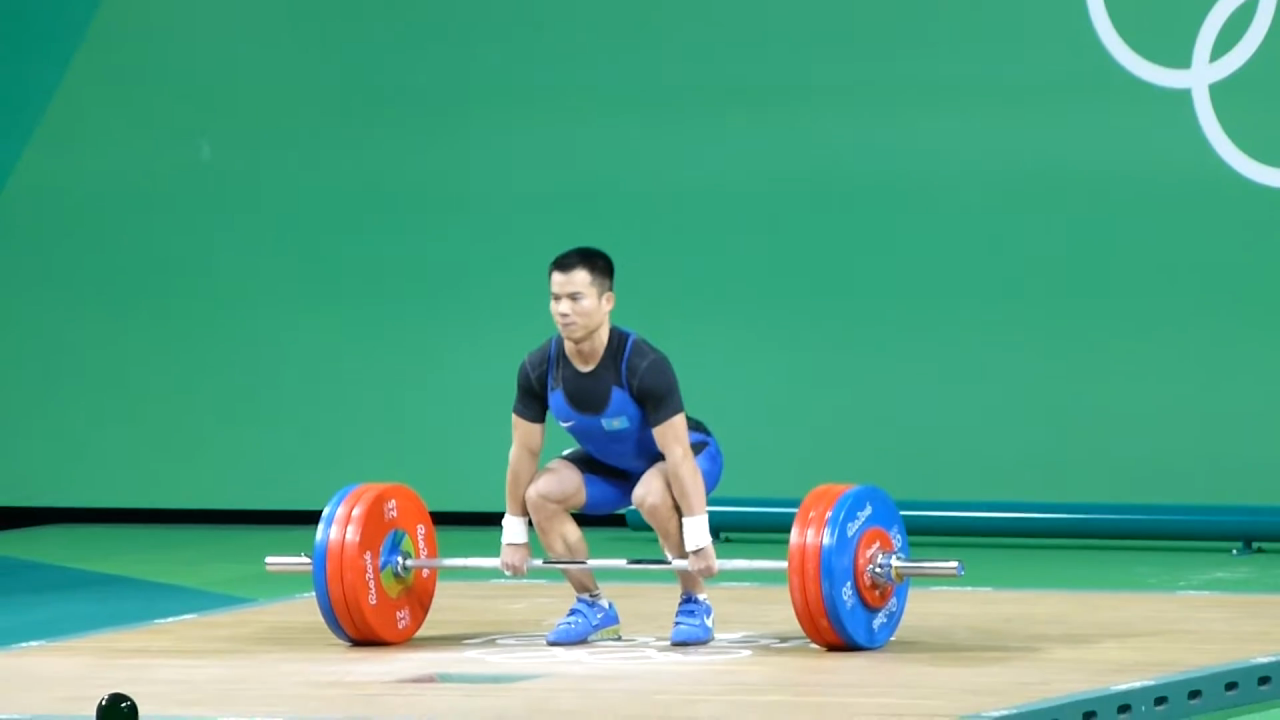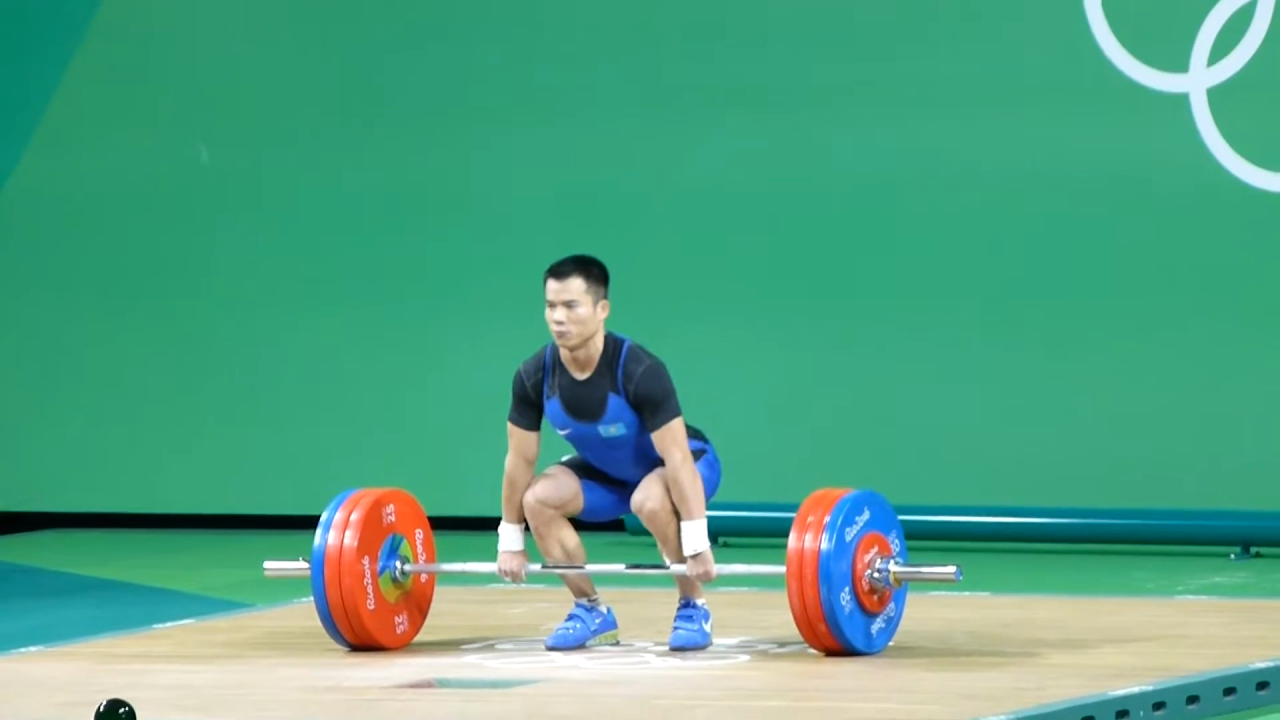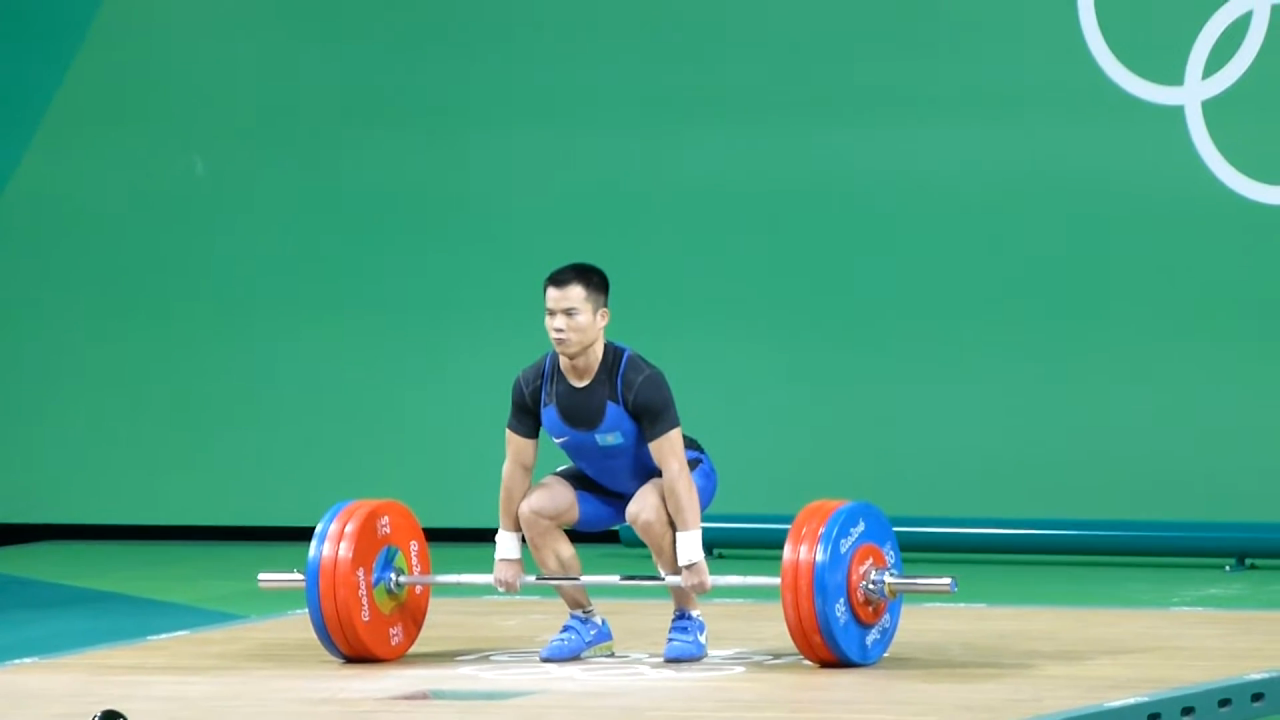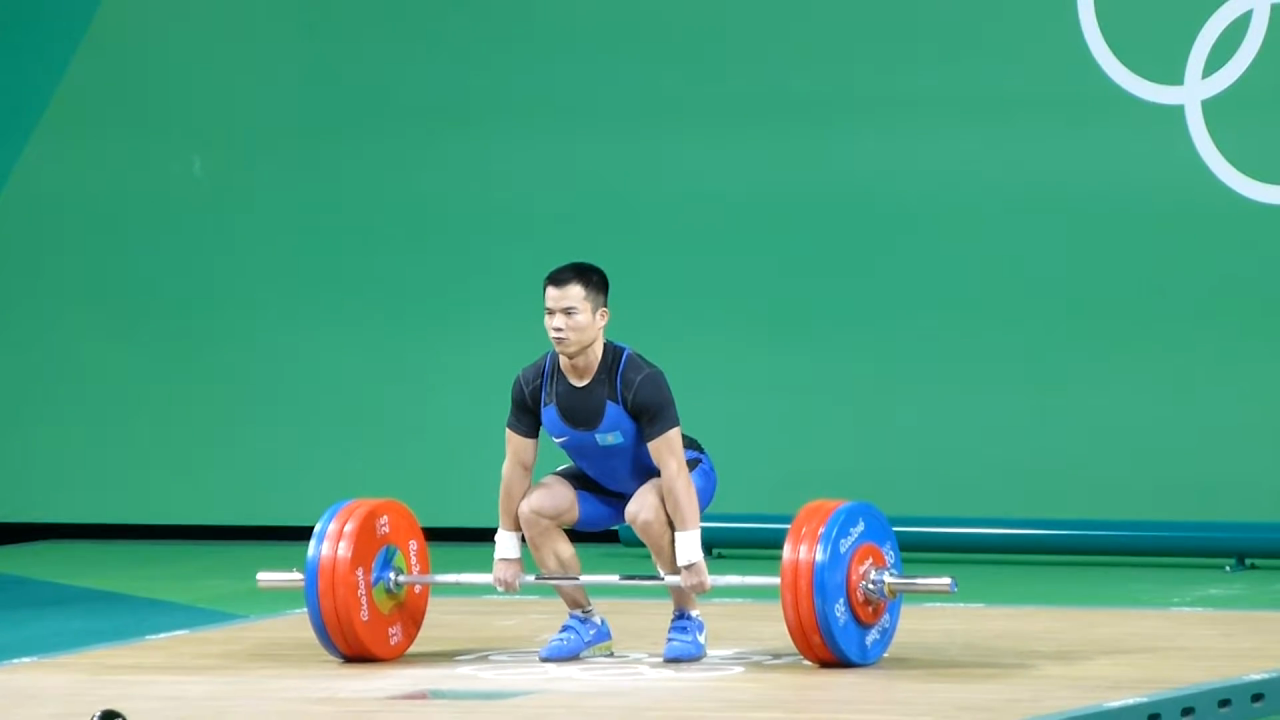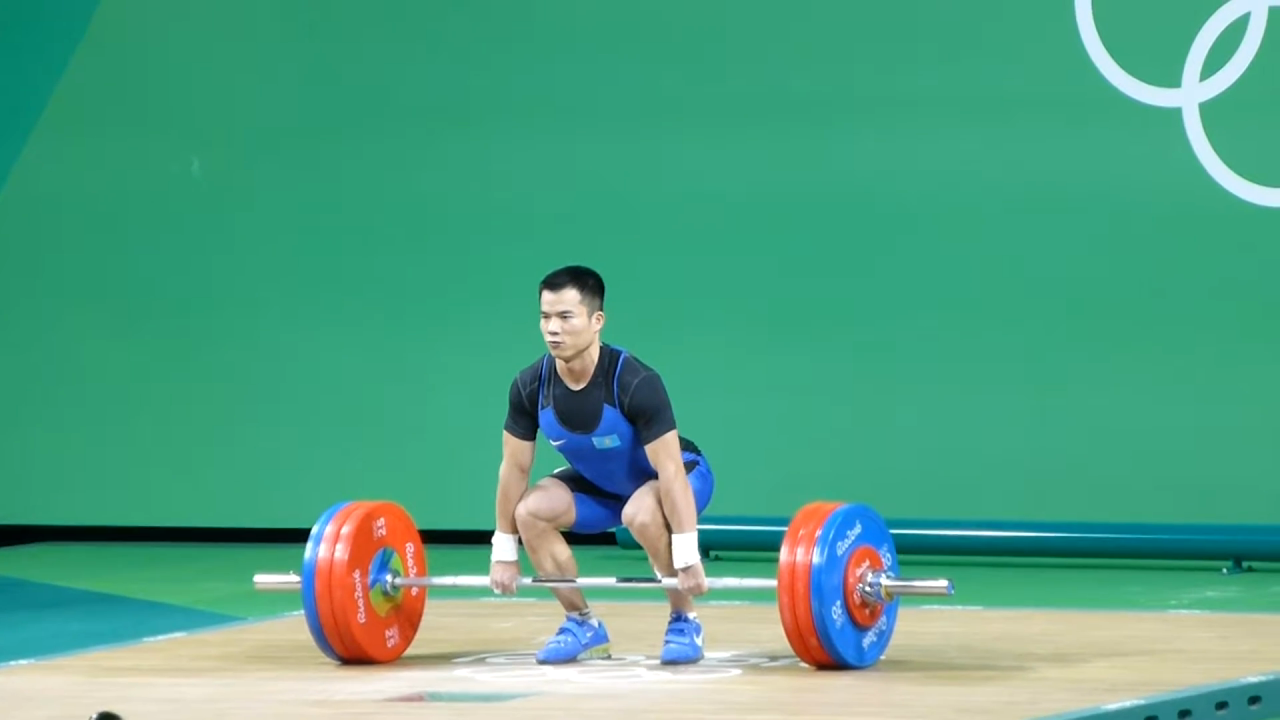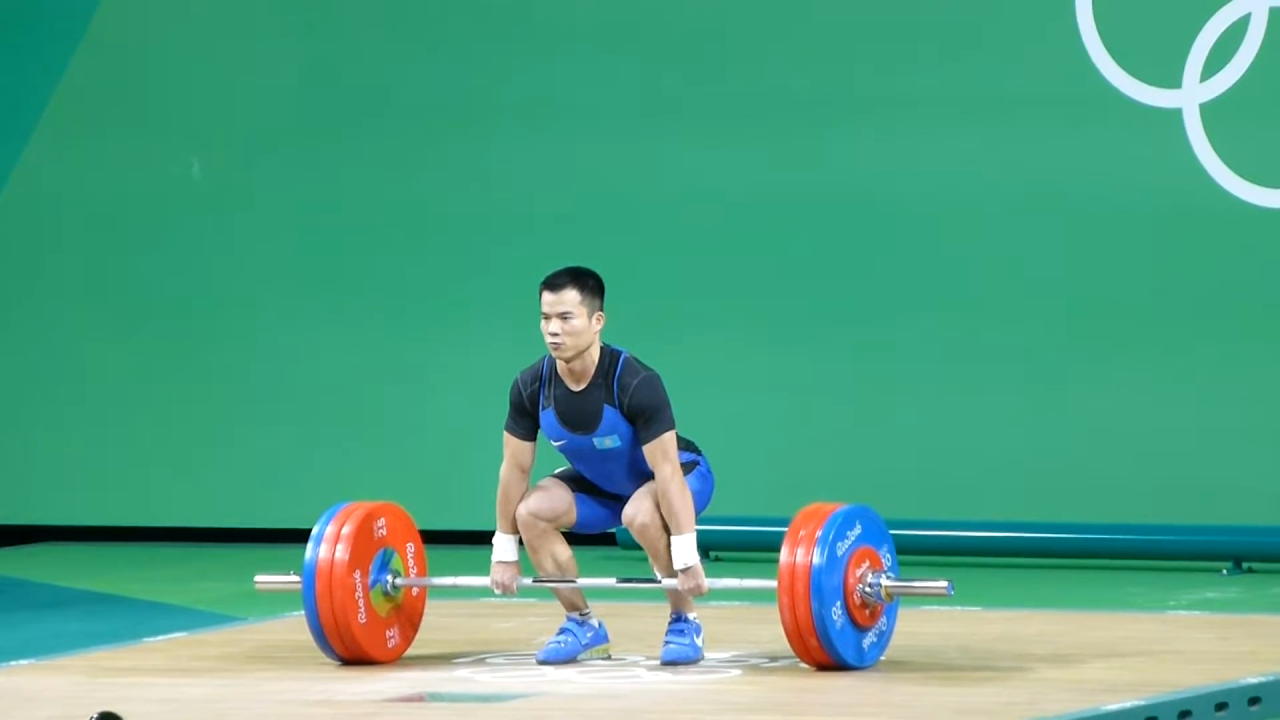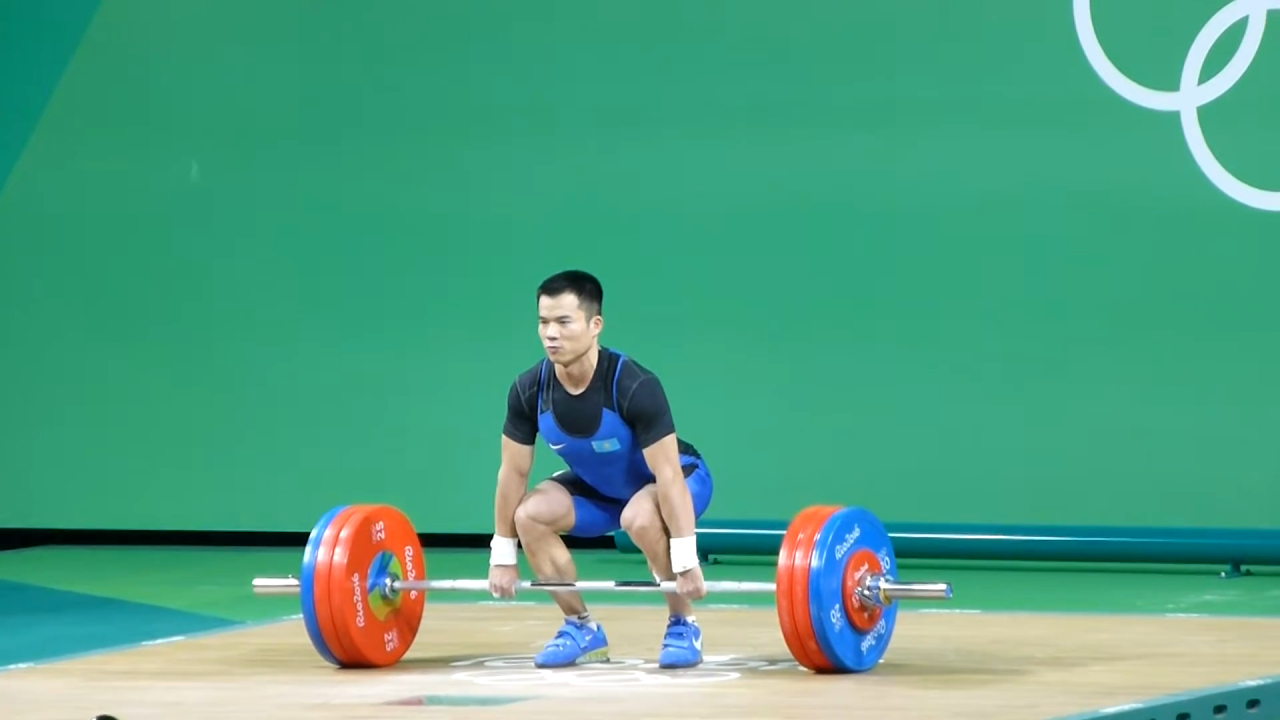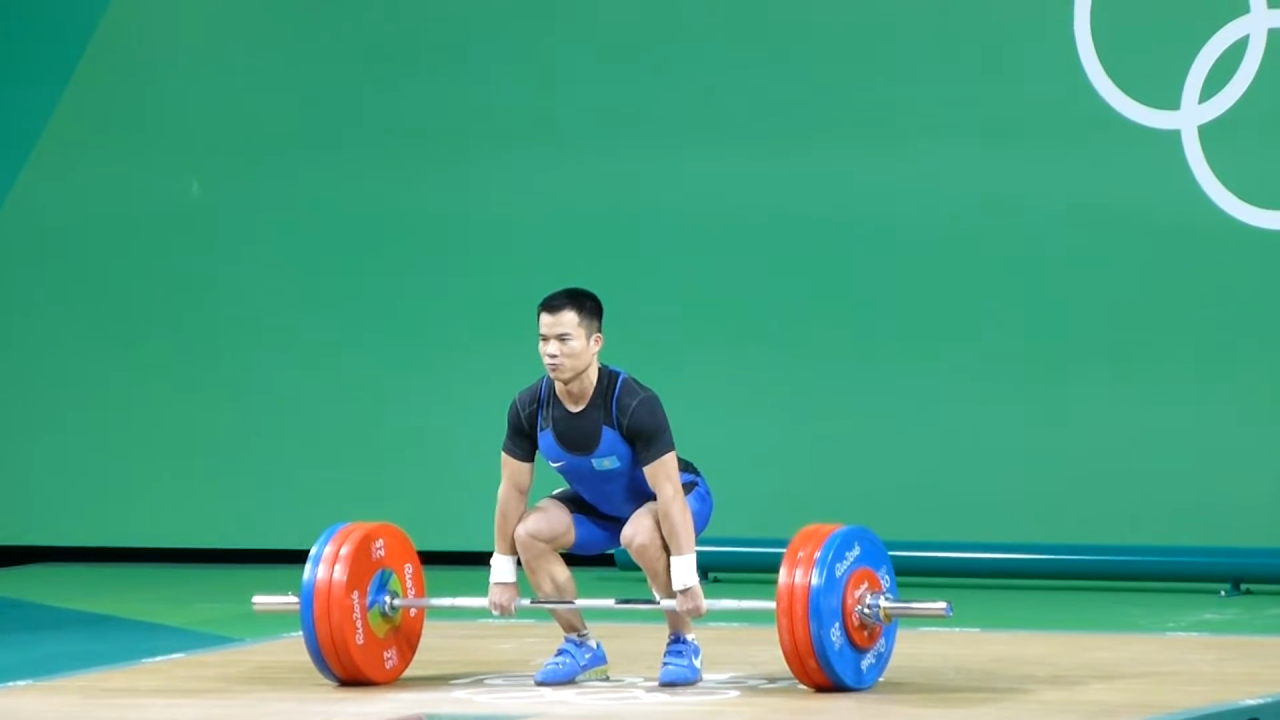
dt=0.2s
person 1, frame 1
left shoulder: (643, 364)
right shoulder: (538, 368)
left elbow: (677, 455)
right elbow: (524, 451)
left wrist: (699, 539)
right wrist: (514, 534)
left hip: (688, 452)
right hip: (610, 461)
left knee: (652, 495)
right knee: (541, 493)
left ankle: (695, 603)
right ankle: (593, 605)
person 1, frame 2
left shoulder: (639, 370)
right shoulder: (534, 375)
left elbow: (676, 459)
right elbow: (520, 459)
left wrist: (697, 544)
right wrist: (511, 541)
left hip: (685, 461)
right hip: (608, 469)
left knee: (651, 500)
right knee: (539, 498)
left ankle: (693, 608)
right ankle: (592, 610)
person 1, frame 3
left shoulder: (638, 379)
right shoulder: (533, 383)
left elbow: (673, 468)
right elbow: (517, 466)
left wrist: (692, 554)
right wrist: (507, 551)
left hip: (682, 471)
right hip: (604, 480)
left knee: (646, 512)
right knee: (534, 508)
left ankle: (688, 620)
right ankle: (587, 621)
person 1, frame 4
left shoulder: (638, 378)
right shoulder: (533, 382)
left elbow: (673, 468)
right elbow: (517, 465)
left wrist: (691, 554)
right wrist: (507, 549)
left hip: (681, 471)
right hip: (603, 480)
left knee: (645, 512)
right knee: (533, 508)
left ankle: (687, 620)
right ankle: (586, 621)
person 1, frame 5
left shoulder: (634, 382)
right shoulder: (530, 385)
left elbow: (670, 471)
right elbow: (514, 468)
left wrist: (688, 557)
right wrist: (504, 552)
left hip: (678, 473)
right hip: (600, 481)
left knee: (642, 514)
right knee: (530, 511)
left ankle: (684, 622)
right ankle: (583, 623)
person 1, frame 6
left shoulder: (634, 382)
right shoulder: (531, 386)
left elbow: (667, 473)
right elbow: (514, 468)
left wrist: (687, 558)
right wrist: (505, 552)
left hip: (680, 472)
right hip: (601, 482)
left knee: (641, 515)
right knee: (531, 511)
left ankle: (684, 623)
right ankle: (583, 624)
person 1, frame 7
left shoulder: (633, 385)
right shoulder: (529, 389)
left elbow: (668, 475)
right elbow: (513, 472)
left wrist: (687, 561)
right wrist: (503, 556)
left hip: (679, 476)
right hip: (600, 484)
left knee: (641, 517)
right knee: (530, 514)
left ankle: (683, 626)
right ankle: (582, 627)
person 1, frame 8
left shoulder: (633, 402)
right shoulder: (529, 406)
left elbow: (668, 492)
right elbow: (512, 489)
left wrist: (686, 579)
right wrist: (502, 573)
left hip: (678, 494)
right hip: (600, 502)
left knee: (640, 535)
right knee: (530, 531)
left ankle: (682, 644)
right ankle: (581, 645)
